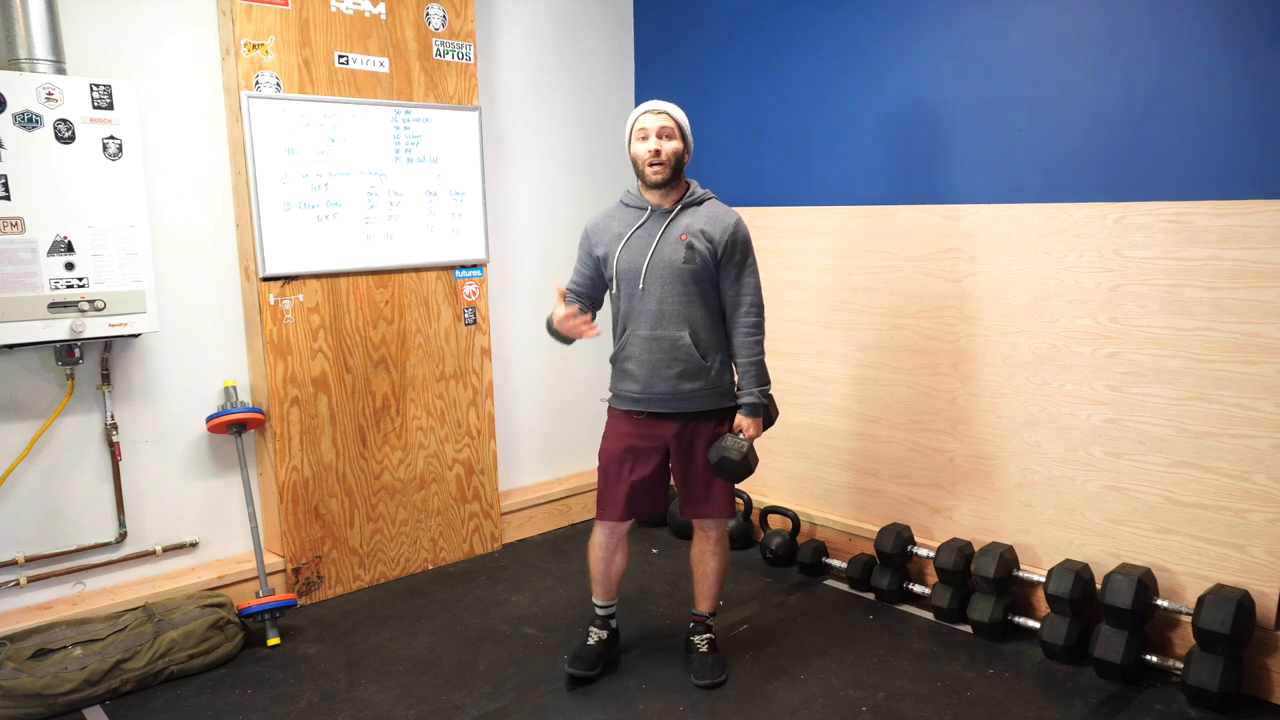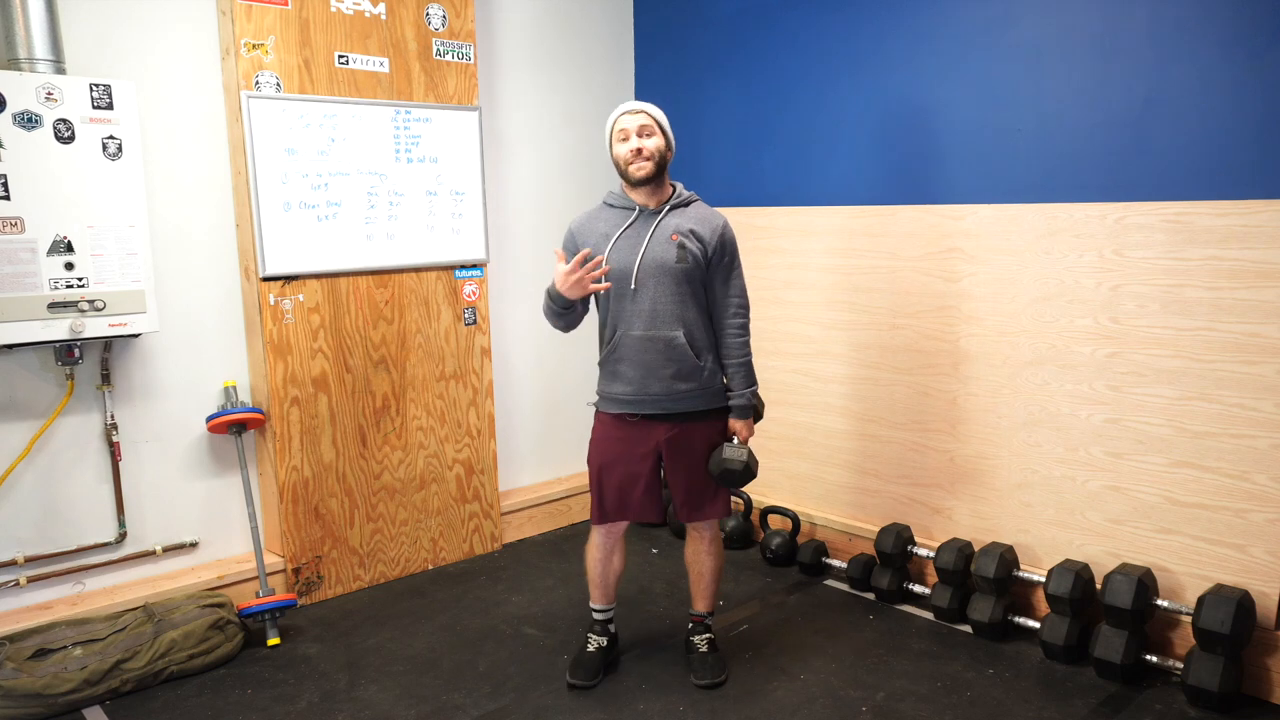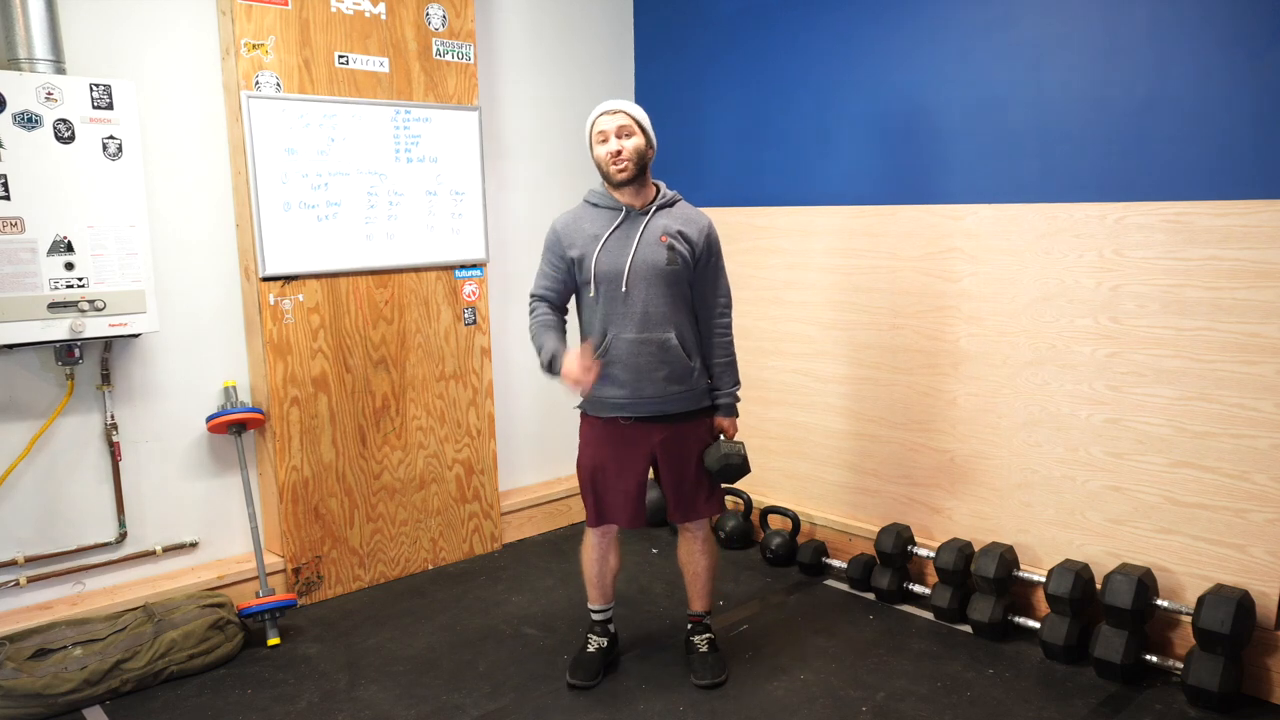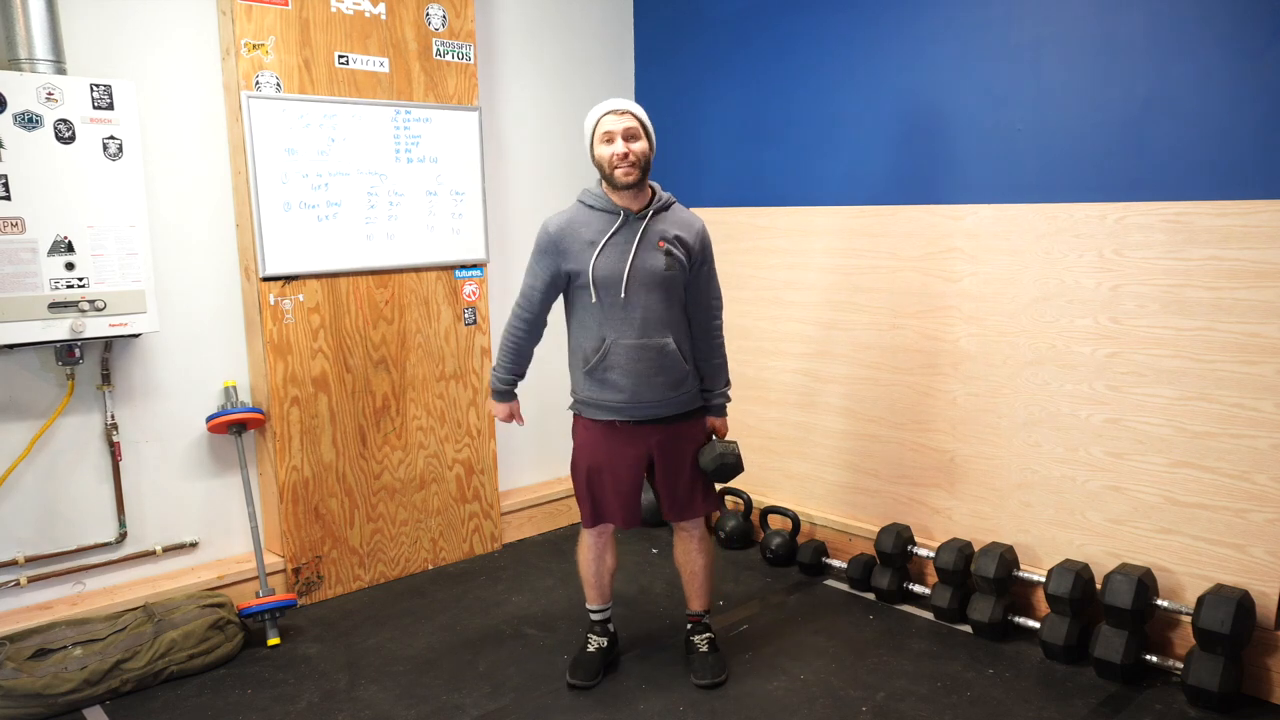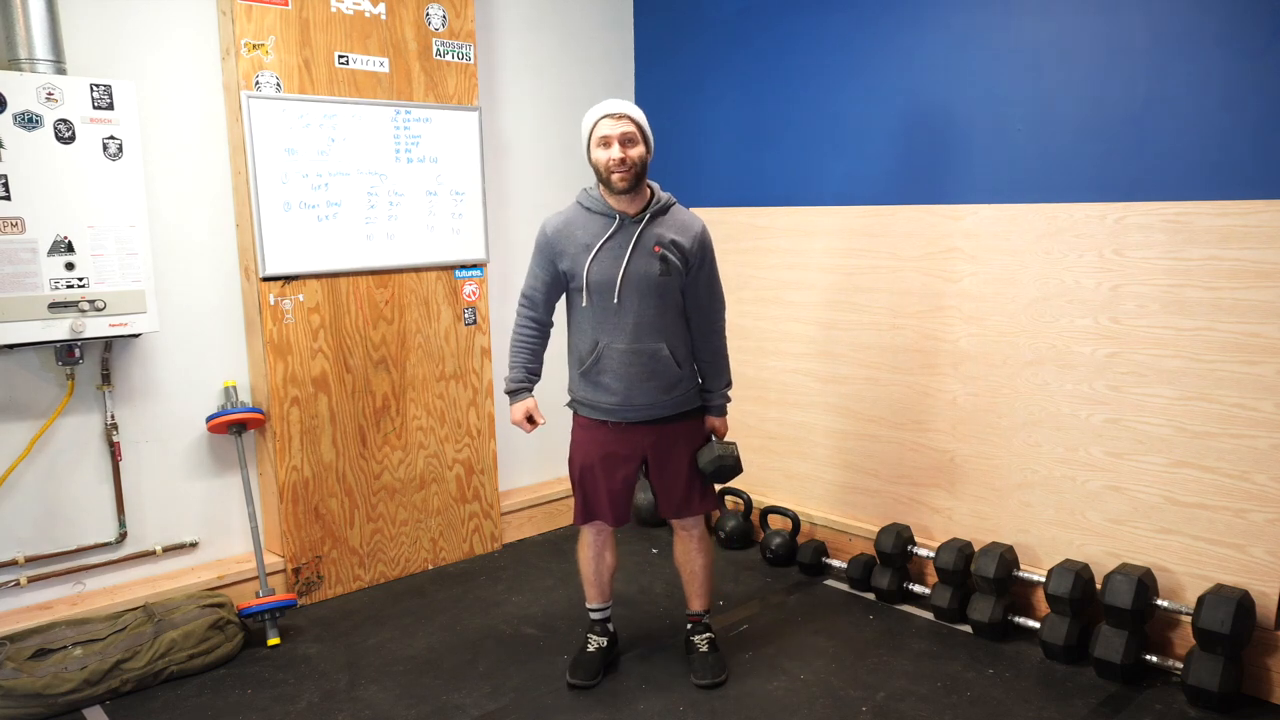
dt=0.3s
person 1, frame 1
left shoulder: (722, 224)
right shoulder: (603, 227)
left elbow: (746, 319)
right elbow: (581, 300)
left wrist: (751, 401)
right wrist: (559, 321)
left hip: (707, 408)
right hip: (631, 408)
left knee: (710, 522)
right knee: (610, 523)
left ankle: (701, 630)
right ankle: (603, 627)
person 1, frame 2
left shoulder: (708, 225)
right shoulder: (587, 228)
left elbow: (732, 322)
right elbow: (565, 313)
left wrist: (741, 403)
right wrist: (559, 295)
left hip: (698, 410)
right hip: (620, 412)
left knee: (703, 524)
right knee: (608, 524)
left ankle: (700, 631)
right ankle: (601, 632)
person 1, frame 3
left shoulder: (692, 225)
right shoulder: (570, 228)
left elbow: (716, 320)
right elbow: (542, 305)
left wrist: (725, 400)
right wrist: (558, 356)
left hip: (687, 411)
right hip: (608, 415)
left knee: (695, 524)
right knee: (602, 526)
left ankle: (700, 631)
right ankle: (600, 632)
person 1, frame 4
left shoulder: (687, 229)
right shoulder: (563, 230)
left elbow: (707, 324)
right elbow: (528, 314)
left wrist: (717, 402)
right wrist: (503, 386)
left hip: (680, 414)
right hip: (601, 416)
left knee: (690, 524)
right knee: (598, 527)
left ankle: (700, 631)
right ankle: (600, 634)
person 1, frame 5
left shoulder: (687, 231)
right shoulder: (561, 231)
left elbow: (708, 324)
right elbow: (533, 314)
left wrist: (717, 401)
right wrist: (519, 387)
left hip: (678, 414)
right hip: (599, 417)
left knee: (690, 522)
right knee: (597, 525)
left ankle: (700, 630)
right ankle: (600, 632)
